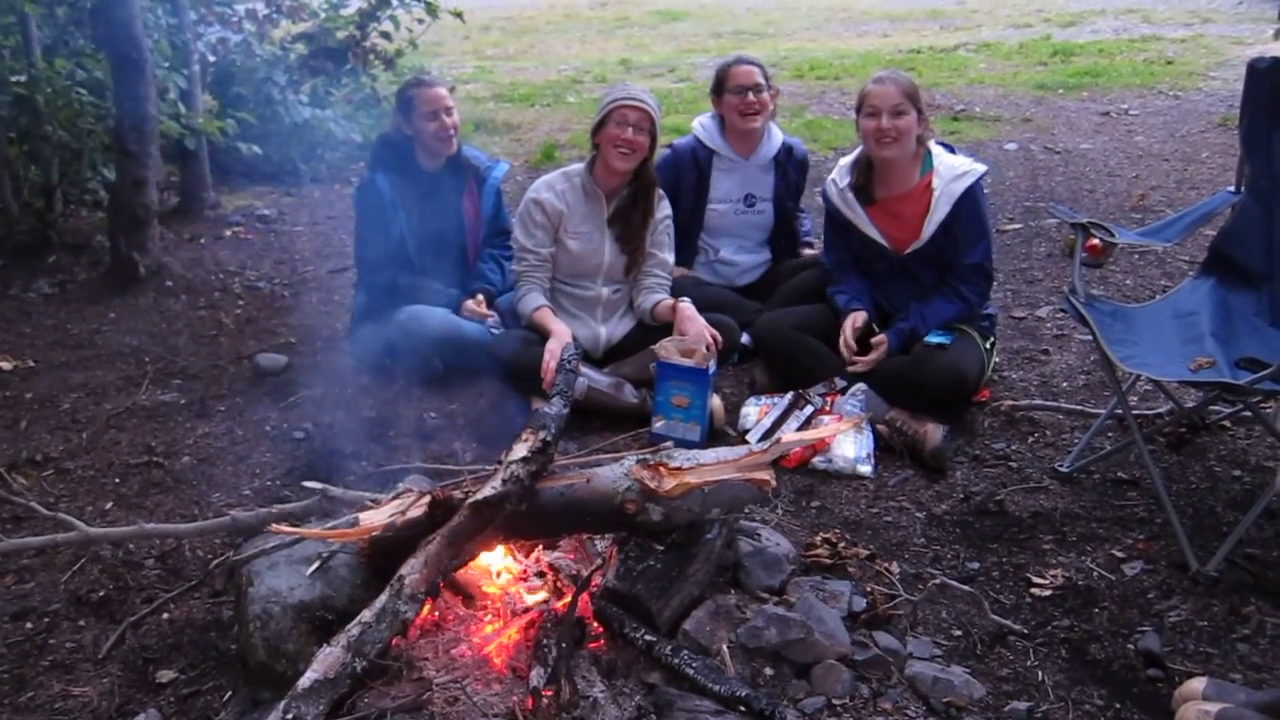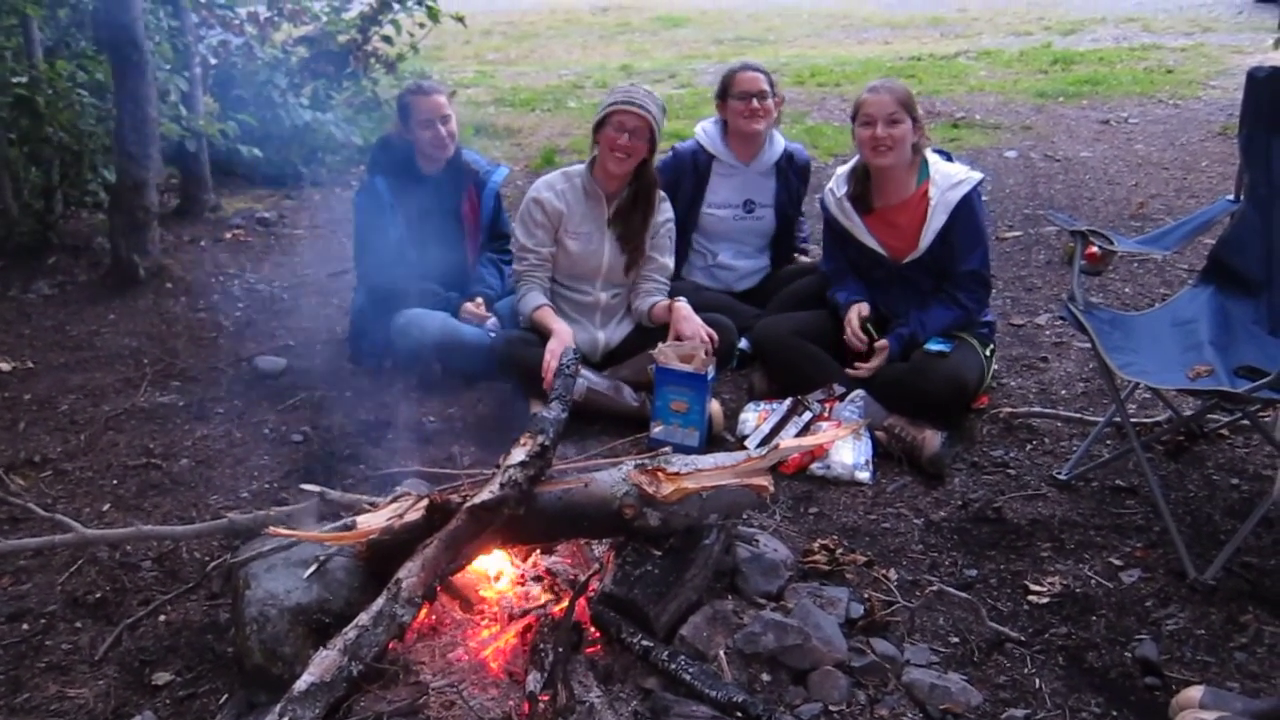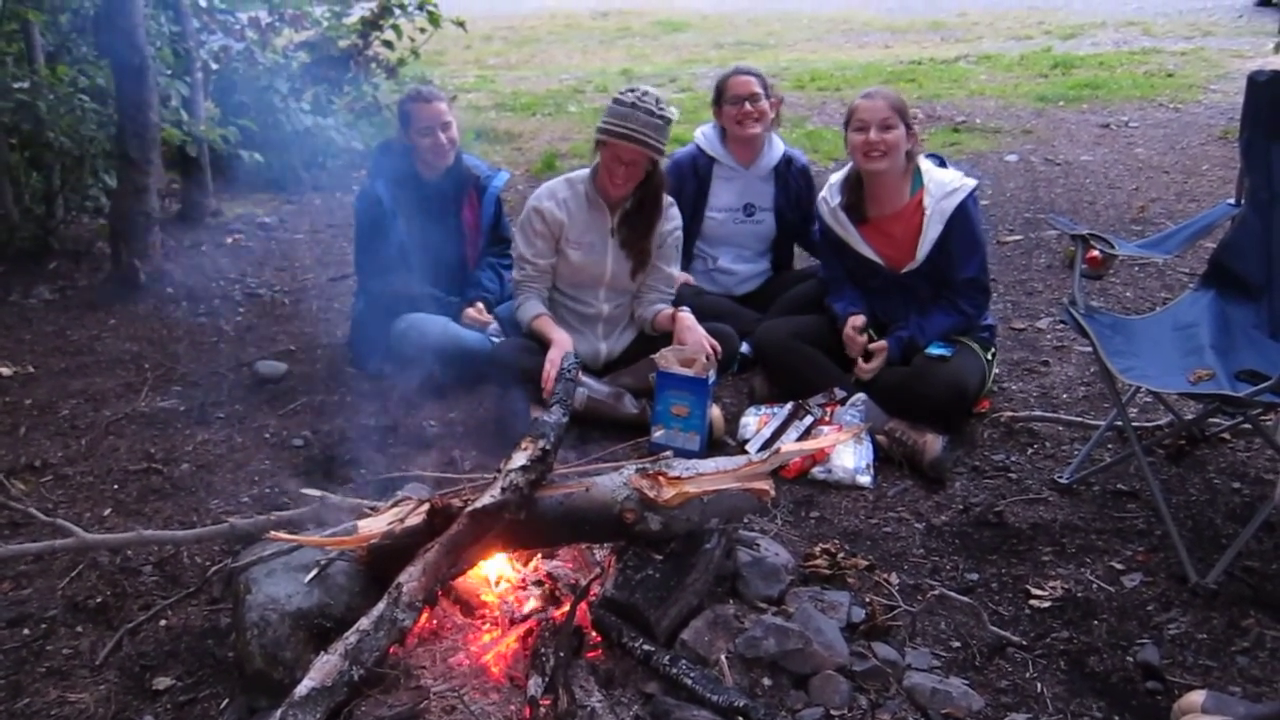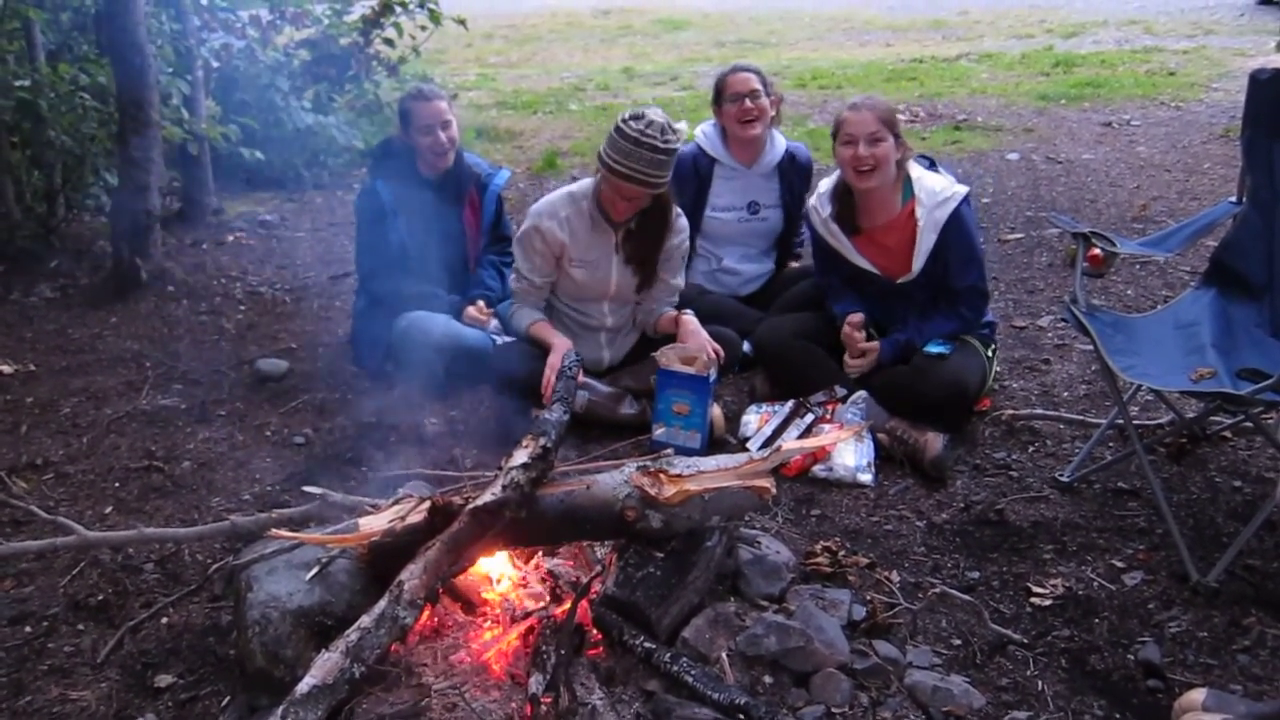
dt=0.3s
person 1, frame 1
left shoulder: (958, 184)
right shoulder: (843, 186)
left elbow: (970, 284)
right elbow: (842, 268)
left wrist: (898, 339)
right wrist: (853, 311)
left hip: (948, 323)
right hip: (872, 318)
left knee: (947, 375)
right knee: (771, 331)
left ankle: (821, 381)
right ankle: (891, 416)
person 1, frame 2
left shoulder: (954, 192)
right shoulder: (841, 194)
left elbow: (968, 291)
right elbow: (840, 272)
left wrist: (900, 343)
right wrist: (853, 305)
left hip: (946, 329)
right hip: (872, 324)
left knee: (946, 382)
right knee: (770, 336)
left ankle: (827, 387)
right ankle: (887, 422)
person 1, frame 3
left shoulder: (950, 198)
right shoulder: (835, 201)
left elbow: (968, 298)
right elbow: (838, 280)
left wrist: (897, 346)
right wrist: (852, 318)
left hip: (946, 333)
right hip: (872, 330)
left knee: (947, 387)
right knee: (771, 340)
left ankle: (827, 393)
right ankle: (891, 427)
person 1, frame 4
left shoulder: (942, 204)
right shoulder: (826, 208)
left elbow: (967, 303)
right elbow: (834, 285)
left wrist: (891, 350)
right wrist: (850, 319)
left hip: (948, 333)
right hip: (871, 330)
left knee: (948, 385)
right knee: (772, 339)
left ankle: (826, 392)
right ankle: (888, 424)
person 2, frame 1
left shoulder: (655, 204)
right shoulder: (548, 194)
left elbow: (650, 290)
right elbow: (530, 285)
left wrist: (680, 308)
right wrist: (558, 330)
left hip: (625, 339)
right hip: (564, 338)
left knee: (722, 332)
right knee: (507, 350)
left ankle: (574, 386)
right ankle: (647, 399)
person 2, frame 2
left shoulder: (657, 206)
right shoulder: (548, 194)
left elbow: (647, 293)
right elbow: (530, 285)
left wrist: (677, 307)
right wrist: (558, 328)
left hip: (624, 342)
right hip: (564, 339)
left knee: (720, 335)
right knee: (507, 348)
left ankle: (575, 389)
right ankle: (647, 403)
person 2, frame 3
left shoulder: (665, 214)
right shoulder: (551, 202)
left elbow: (651, 302)
right elbow: (529, 294)
left wrist: (680, 318)
right wrist: (558, 338)
left hip: (628, 349)
right hip: (564, 347)
left knee: (722, 342)
right knee: (508, 358)
left ankle: (574, 396)
right ankle: (646, 409)
person 2, frame 4
left shoulder: (671, 224)
right shoulder: (551, 215)
left elbow: (654, 308)
right elbow: (524, 305)
left wrist: (684, 320)
right wrist: (557, 342)
left hip: (630, 352)
right hip: (566, 350)
left knee: (725, 345)
right knee: (507, 361)
left ankle: (577, 398)
right ankle: (640, 409)
person 3, frame 1
left shoulder: (479, 171)
right shoulder: (379, 187)
left elbow: (498, 242)
right elbow: (380, 273)
left wrist: (482, 293)
right wrist: (453, 303)
left hip: (472, 300)
right hip: (408, 307)
right knee: (414, 327)
person 3, frame 2
left shoulder: (479, 175)
right shoulder: (378, 191)
left elbow: (497, 247)
right elbow: (380, 275)
left wrist: (481, 296)
right wrist: (451, 305)
left hip: (473, 303)
right hip: (407, 309)
right knee: (413, 329)
person 3, frame 3
left shoulder: (480, 180)
right shoulder: (380, 196)
left elbow: (498, 251)
right elbow: (381, 281)
left wrist: (481, 301)
right wrist: (454, 310)
left hip: (473, 308)
right hip: (408, 315)
right knee: (414, 335)
person 3, frame 4
left shoulder: (480, 178)
right shoulder: (380, 194)
left elbow: (499, 249)
right elbow: (381, 279)
left wrist: (482, 299)
right wrist: (454, 308)
left hip: (474, 305)
right hip: (409, 314)
right knee: (416, 333)
person 4, frame 1
left shoulder: (791, 154)
right shoulder: (685, 156)
left wrist: (803, 245)
left hip: (764, 279)
right hip: (704, 284)
right knee: (675, 292)
left ankle: (752, 333)
person 4, frame 2
left shoulder: (793, 161)
right shoulder: (686, 160)
left wrist: (797, 253)
left hip: (763, 284)
right hip: (701, 289)
right knee: (675, 297)
left ankle: (749, 339)
person 4, frame 3
left shoulder: (793, 166)
right shoulder: (688, 165)
left elbow: (807, 226)
left hip: (764, 289)
right hip: (703, 292)
right knee: (676, 300)
left ankle: (751, 344)
person 4, frame 4
left shoulder: (795, 160)
right shoulder: (689, 163)
left wrist: (794, 257)
left hip: (766, 287)
right hip: (706, 293)
right knee: (680, 300)
left ankle: (753, 343)
